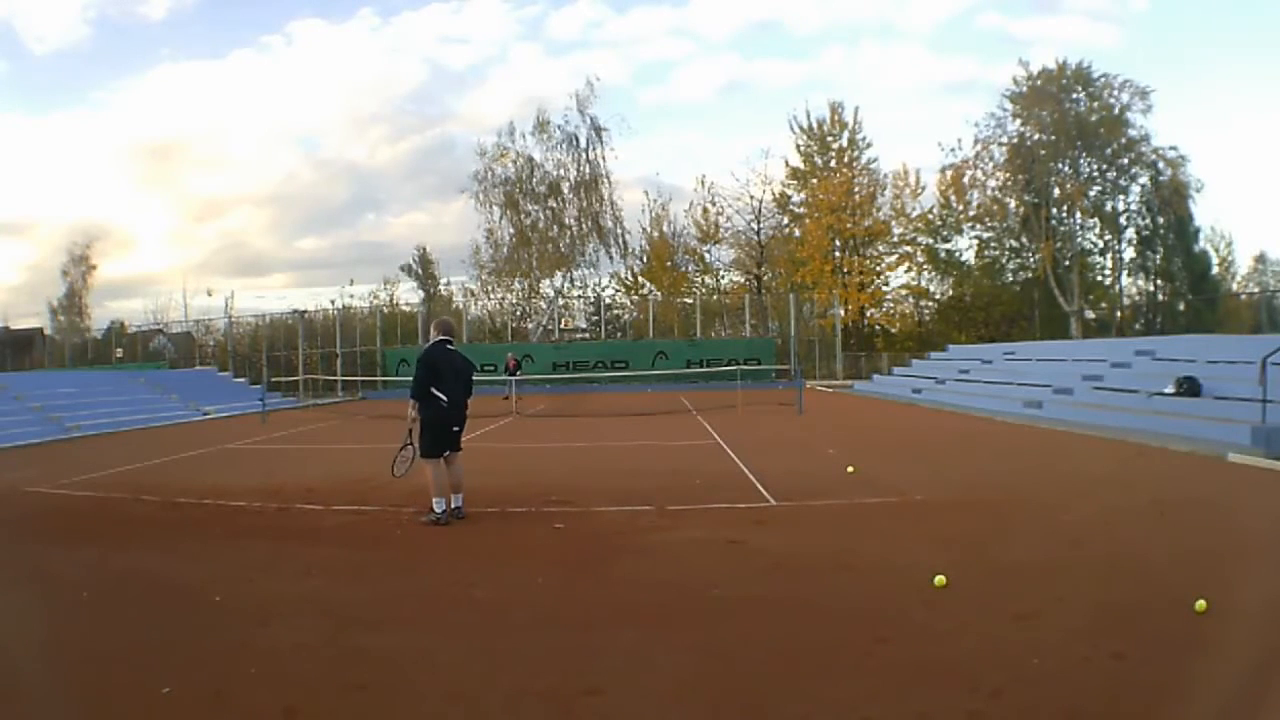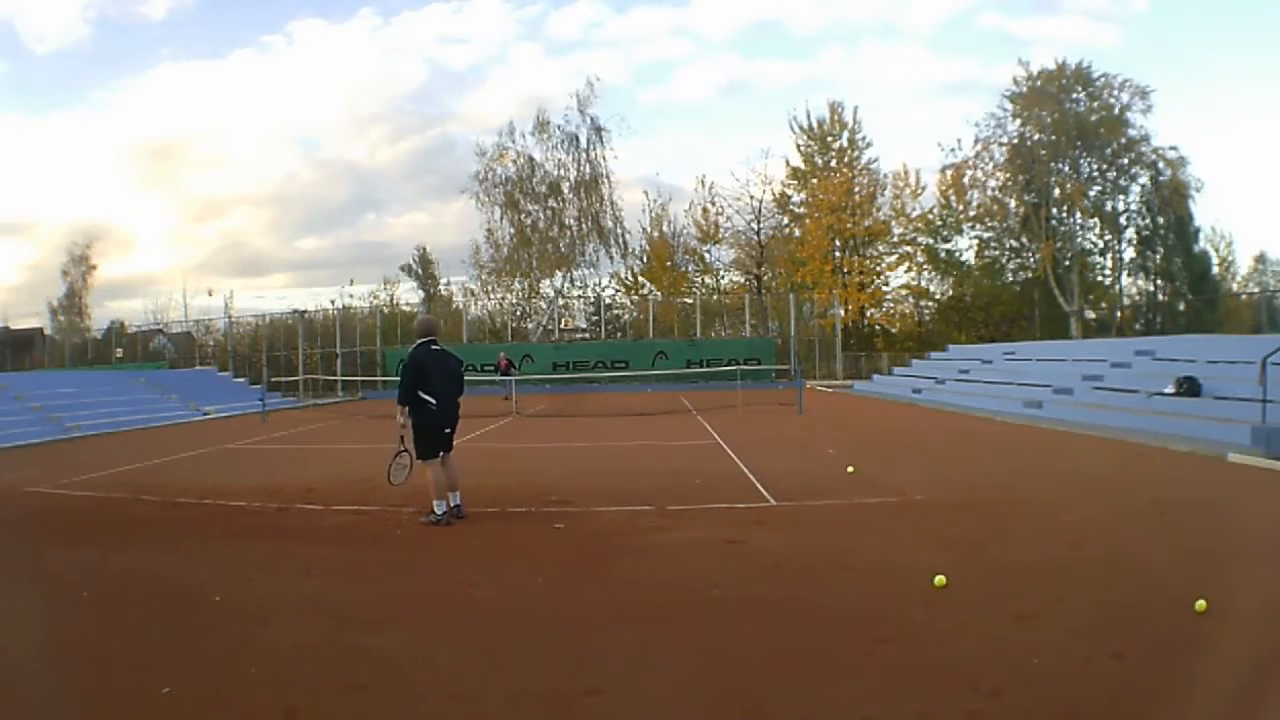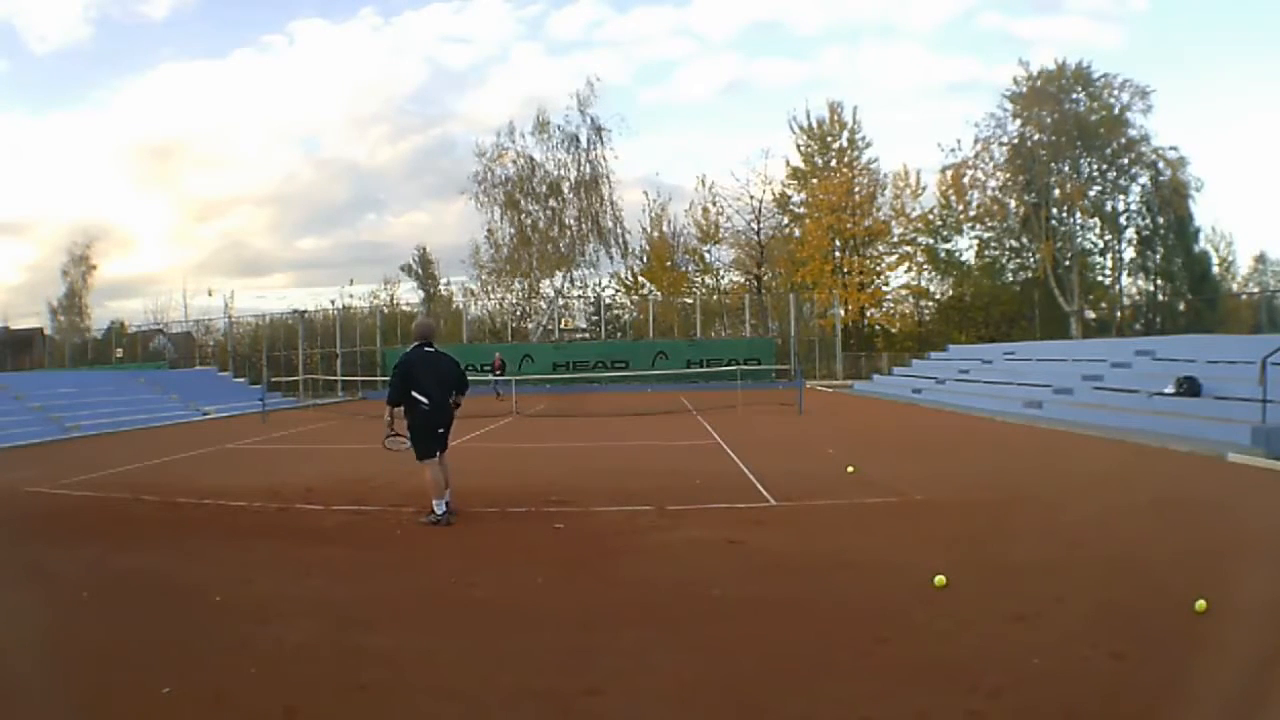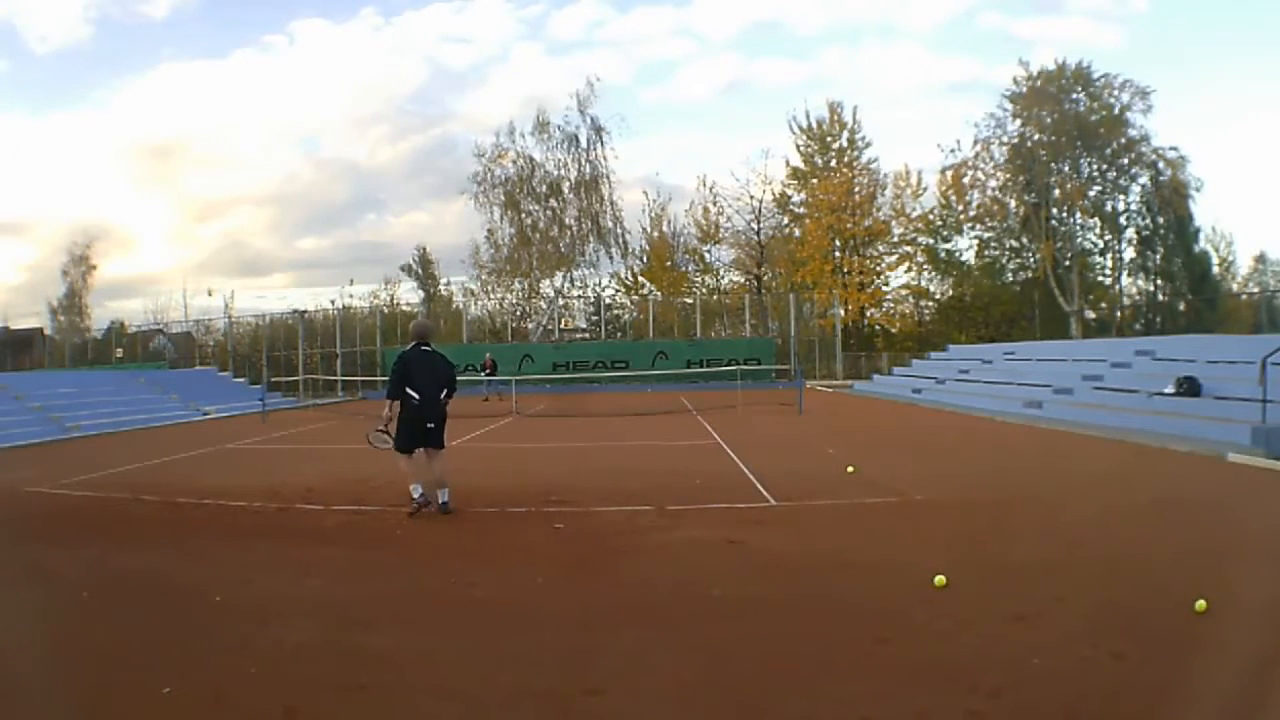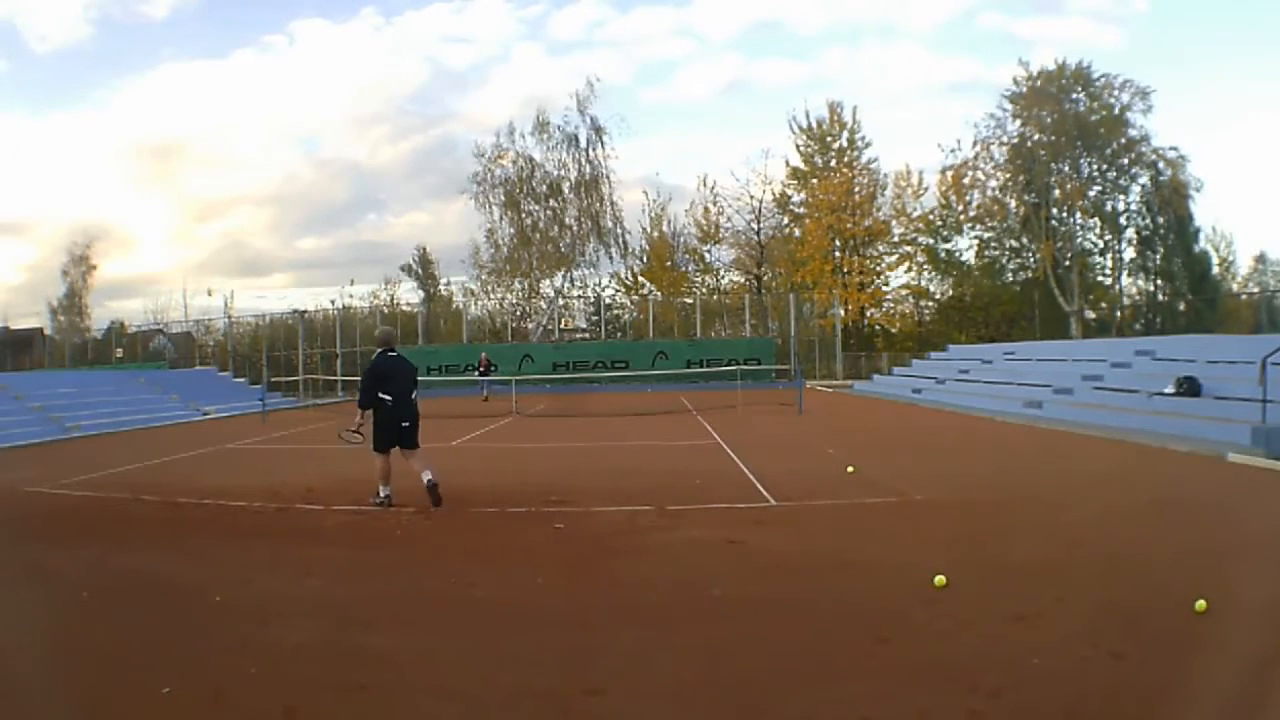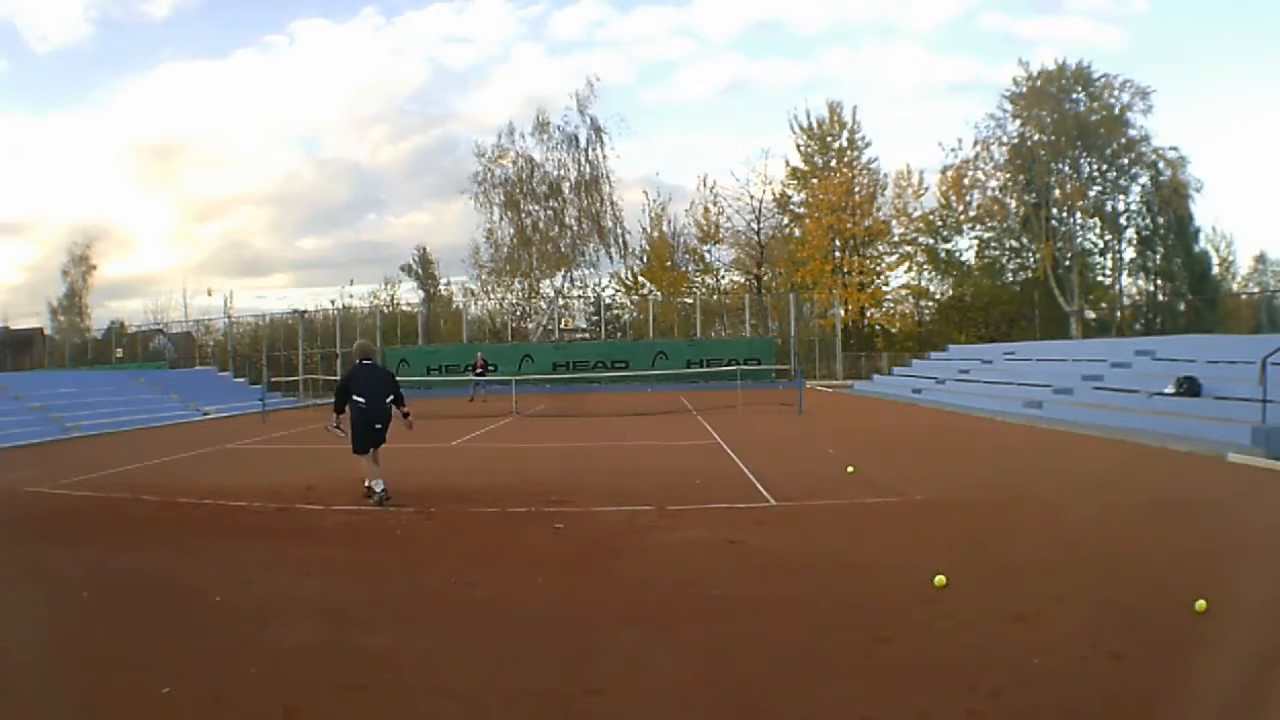
dt=0.4s
person 1, frame 1
left shoulder: (430, 353)
right shoulder: (462, 359)
left elbow: (419, 383)
right elbow: (467, 389)
left wrist: (413, 408)
left hip: (434, 415)
right hip: (457, 414)
left knee: (432, 462)
right knee: (452, 459)
left ankle: (439, 511)
right ankle: (457, 507)
person 1, frame 2
left shoulder: (415, 356)
right shoulder: (450, 357)
left elbow: (406, 388)
right elbow: (459, 387)
left wrist: (402, 413)
left hip: (426, 417)
right hip: (449, 414)
left knee: (430, 463)
right knee: (447, 458)
left ankle: (440, 512)
right ankle: (456, 505)
person 1, frame 3
left shoulder: (407, 359)
right shoulder: (446, 359)
left elbow: (396, 389)
right elbow: (462, 385)
left wrist: (389, 413)
right wrist: (455, 405)
left hip: (421, 417)
right hip: (443, 415)
left knee: (429, 463)
right knee: (440, 458)
left ankle: (440, 512)
right ankle: (445, 503)
person 1, frame 4
left shoulder: (405, 357)
right shoulder: (441, 360)
left elbow: (394, 385)
right elbow: (451, 386)
left wrist: (388, 408)
right wrist: (442, 403)
left hip: (412, 413)
right hip: (436, 413)
left knee: (405, 454)
right knee: (435, 455)
left ankle: (419, 496)
right ankle: (443, 500)
person 1, frame 5
left shoulder: (375, 365)
right shoulder: (407, 363)
left elbow: (367, 393)
left wrist: (361, 415)
left hip: (386, 415)
right hip: (409, 413)
left knee: (382, 455)
right knee: (411, 454)
left ankle: (384, 495)
right ankle: (429, 481)
person 1, frame 6
left shoulder: (351, 374)
right shoulder: (385, 372)
left elbow: (340, 397)
right elbow: (397, 396)
left wrist: (337, 417)
right wrist: (406, 415)
left hip: (362, 416)
right hip: (383, 415)
left knee: (364, 455)
right knee: (374, 450)
left ankle: (380, 490)
right ankle: (370, 486)
